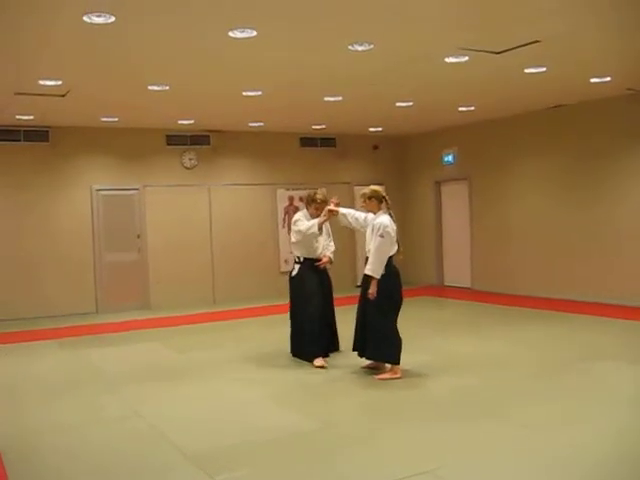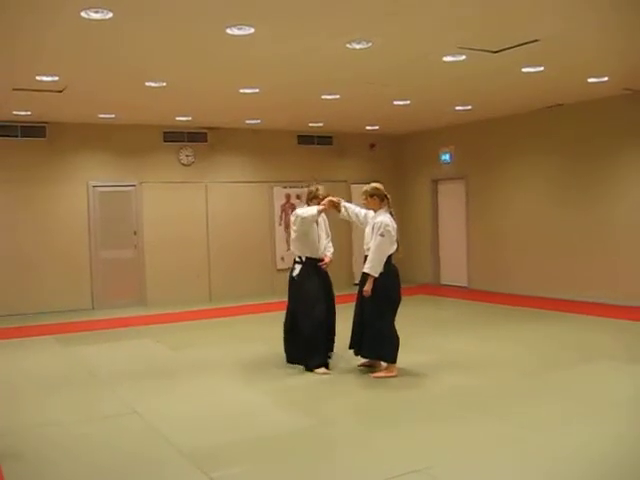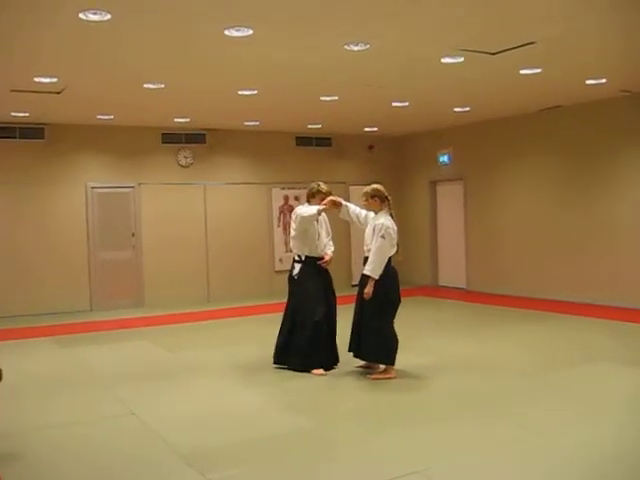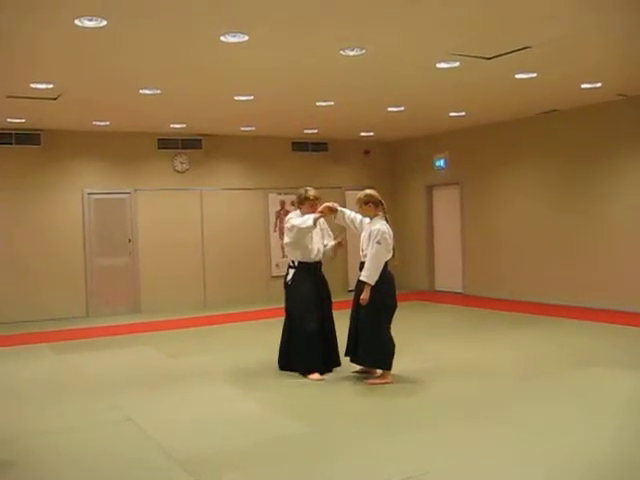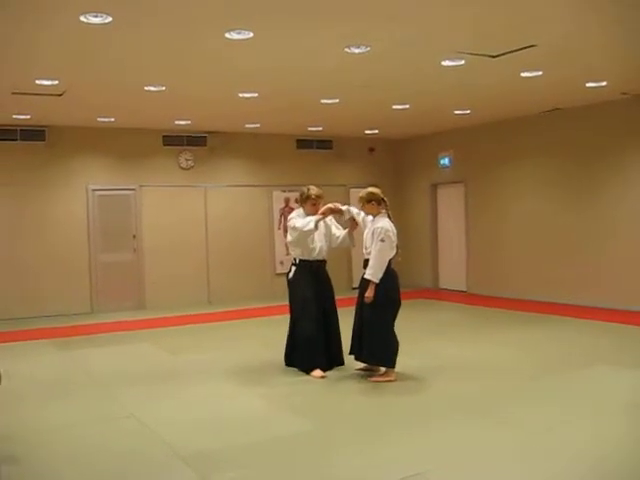
dt=0.4s
person 1, frame 1
left shoulder: (383, 223)
right shoulder: (374, 219)
left elbow: (378, 255)
right elbow: (356, 217)
left wrist: (373, 283)
right wrist: (337, 210)
left hip: (384, 277)
right hip: (378, 274)
left knee: (385, 321)
right knee: (371, 318)
left ankle: (394, 368)
right ankle: (380, 361)
person 1, frame 2
left shoulder: (383, 222)
right shoulder: (374, 216)
left elbow: (378, 254)
right elbow: (356, 213)
left wrist: (369, 281)
right wrist: (339, 204)
left hip: (382, 275)
right hip: (377, 273)
left knee: (382, 320)
right knee: (369, 317)
left ankle: (391, 367)
right ankle: (375, 359)
person 1, frame 3
left shoulder: (384, 224)
right shoulder: (374, 218)
left elbow: (379, 256)
right elbow: (356, 213)
left wrist: (370, 283)
right wrist: (340, 203)
left hip: (382, 277)
right hip: (375, 274)
left knee: (381, 322)
right knee: (368, 318)
left ankle: (389, 369)
right ankle: (374, 361)
person 1, frame 4
left shoulder: (379, 229)
right shoulder: (369, 223)
left elbow: (375, 261)
right elbow: (351, 218)
left wrist: (367, 289)
right wrist: (335, 209)
left hip: (378, 283)
right hip: (371, 279)
left knee: (378, 326)
right knee: (364, 323)
left ankle: (386, 373)
right ankle: (371, 365)
person 1, frame 5
left shoulder: (382, 227)
right shoulder: (373, 220)
left elbow: (379, 259)
right elbow: (356, 213)
left wrist: (371, 287)
right wrist: (342, 209)
left hip: (382, 280)
right hip: (374, 276)
left knee: (382, 324)
right knee: (368, 321)
left ankle: (389, 371)
right ankle: (375, 363)
person 2, frame 1
left shoulder: (322, 220)
right shoulder: (299, 219)
left elbow: (329, 241)
right elbow: (306, 232)
left wrist: (328, 256)
right wrist: (322, 220)
left hip: (319, 267)
right hip: (303, 268)
left knee: (325, 308)
right knee: (310, 309)
left ankle: (323, 346)
right ankle: (312, 353)
person 2, frame 2
left shoulder: (322, 218)
right shoulder: (299, 215)
left elbow: (327, 240)
right elbow: (304, 216)
left wrist: (328, 256)
right wrist: (321, 208)
left hip: (319, 268)
right hip: (303, 269)
left knee: (326, 311)
right knee: (311, 314)
left ankle: (321, 350)
right ankle: (314, 361)
person 2, frame 3
left shoulder: (322, 216)
right shoulder: (300, 213)
left elbow: (328, 240)
right elbow: (305, 216)
left wrist: (329, 254)
right wrist: (322, 207)
left hip: (320, 267)
right hip: (303, 268)
left knee: (327, 312)
right knee: (309, 314)
left ankle: (324, 356)
right ankle: (311, 361)
person 2, frame 4
left shoulder: (318, 220)
right shoulder: (292, 219)
left elbow: (325, 243)
right elbow: (300, 227)
left wrist: (334, 246)
right wrist: (318, 215)
left hip: (316, 271)
right hip: (299, 274)
left knee: (323, 317)
right knee: (305, 320)
left ankle: (323, 361)
right ankle: (309, 366)
person 2, frame 5
left shoulder: (325, 218)
right shoulder: (295, 217)
left elbow: (337, 238)
right elbow: (302, 228)
left wrist: (350, 229)
right wrist: (319, 216)
left hip: (320, 270)
right hip: (301, 272)
left knee: (327, 315)
right knee: (307, 317)
left ankle: (327, 358)
right ankle: (311, 363)
